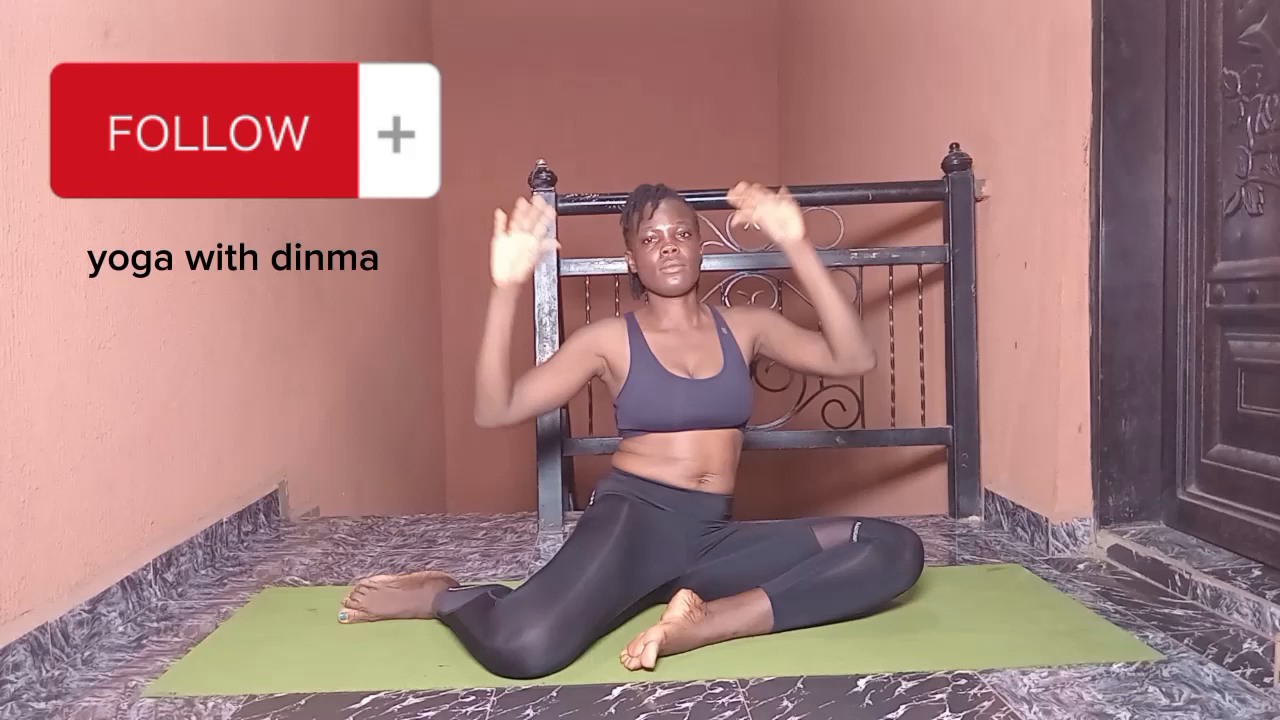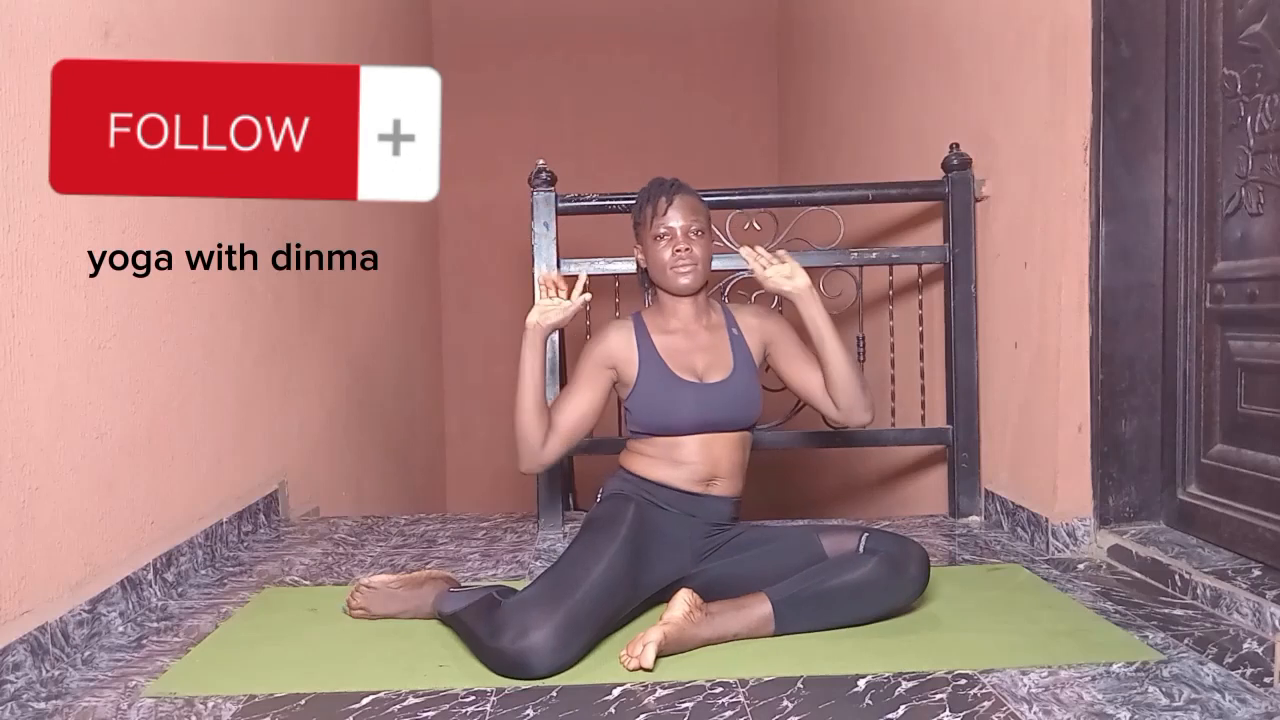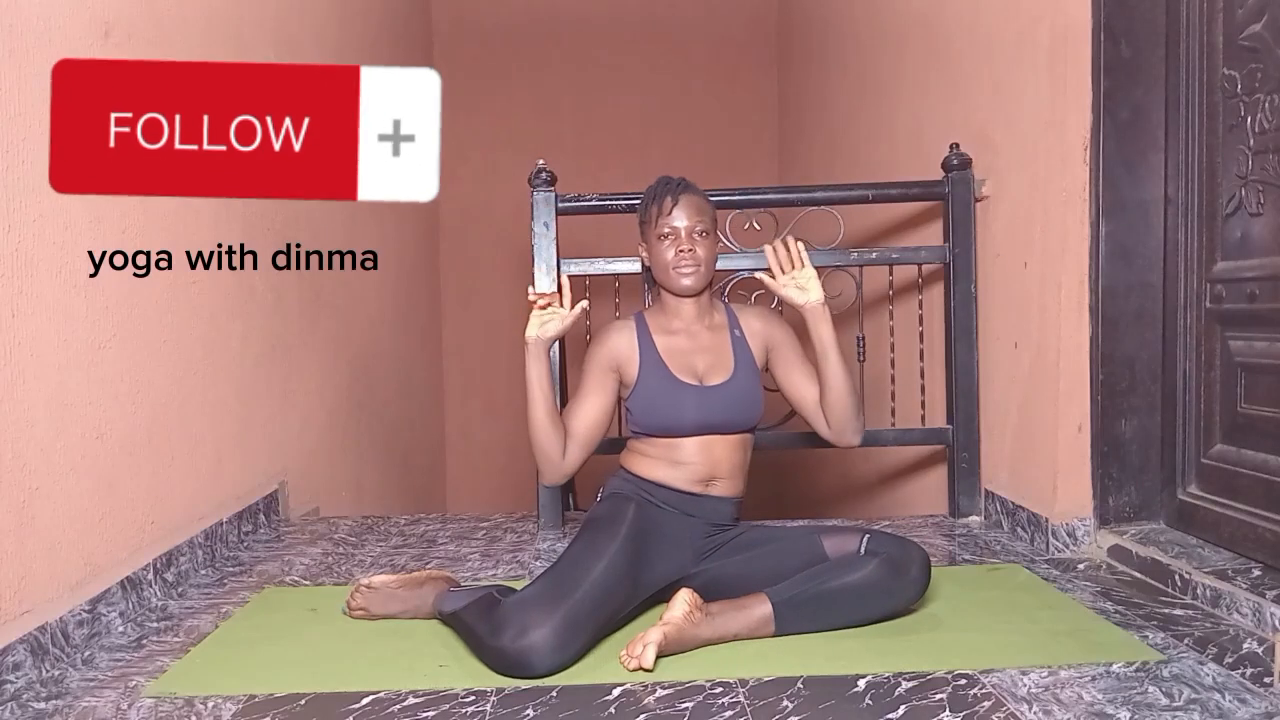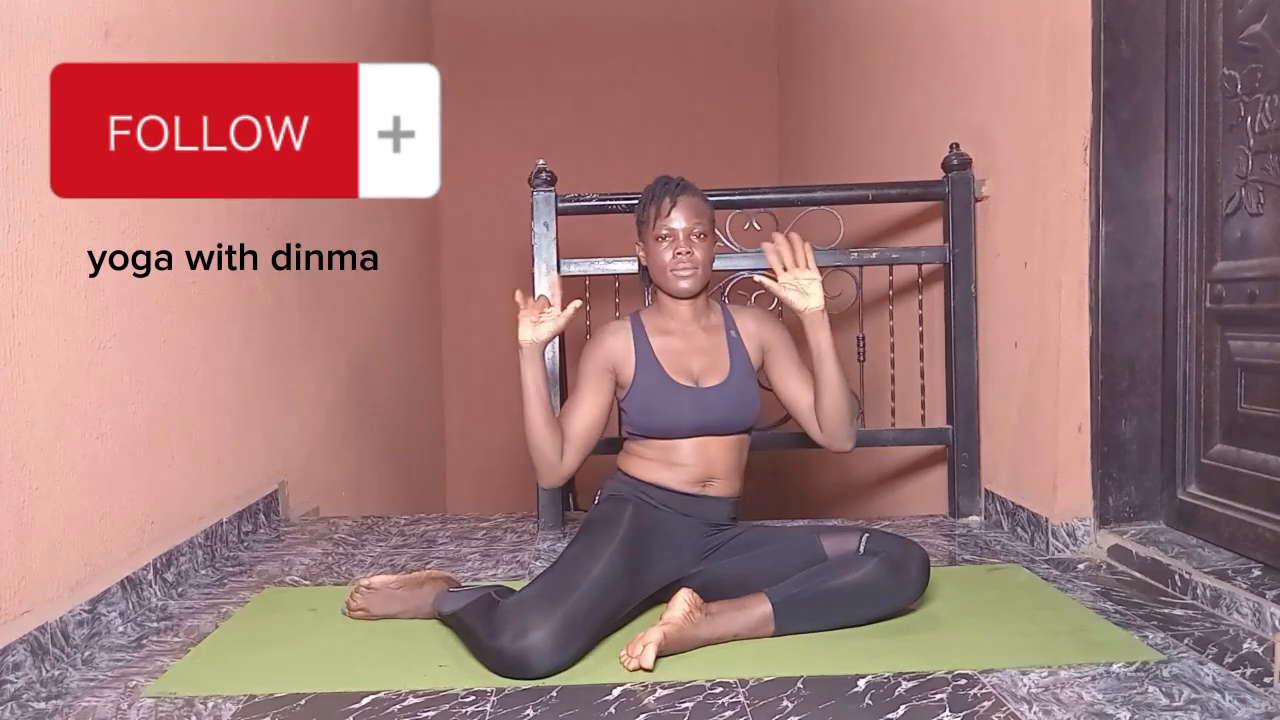
dt=0.3s
person 1, frame 1
left shoulder: (744, 326)
right shoulder: (608, 339)
left elbow: (854, 361)
right elbow: (495, 411)
left wrist: (796, 249)
right wrist: (507, 288)
left hip: (712, 534)
right hip: (631, 517)
left knee: (896, 550)
right knee: (523, 646)
left ankle: (702, 621)
right ankle: (439, 595)
person 1, frame 2
left shoulder: (756, 327)
right shoulder: (618, 342)
left elbow: (855, 412)
right elbow: (534, 454)
left wrist: (804, 297)
right wrist: (536, 333)
left hip: (719, 537)
right hip: (636, 517)
left knee: (901, 564)
right knee: (528, 647)
left ankle: (700, 622)
right ankle: (440, 595)
person 1, frame 3
left shoulder: (760, 329)
right shoulder: (620, 342)
left elbow: (845, 430)
right elbow: (556, 465)
left wrist: (817, 315)
right wrist: (537, 348)
left hip: (720, 537)
right hip: (637, 517)
left knee: (902, 565)
right knee: (528, 646)
left ankle: (701, 621)
right ankle: (441, 595)
person 1, frame 4
left shoulder: (756, 329)
right shoulder: (615, 343)
left elbow: (837, 436)
right elbow: (554, 467)
left wrist: (816, 320)
right wrist: (531, 351)
left hip: (719, 538)
right hip: (635, 519)
left knee: (900, 564)
right knee: (527, 647)
left ankle: (699, 622)
right ankle: (441, 596)
